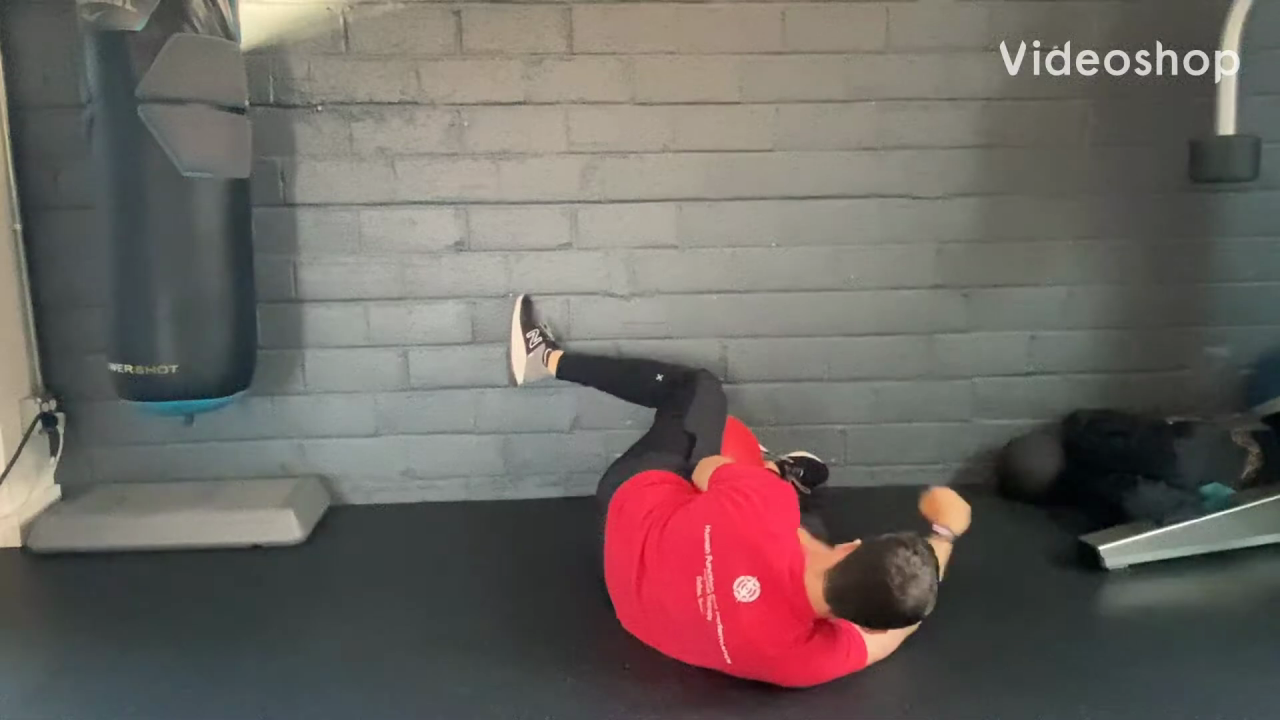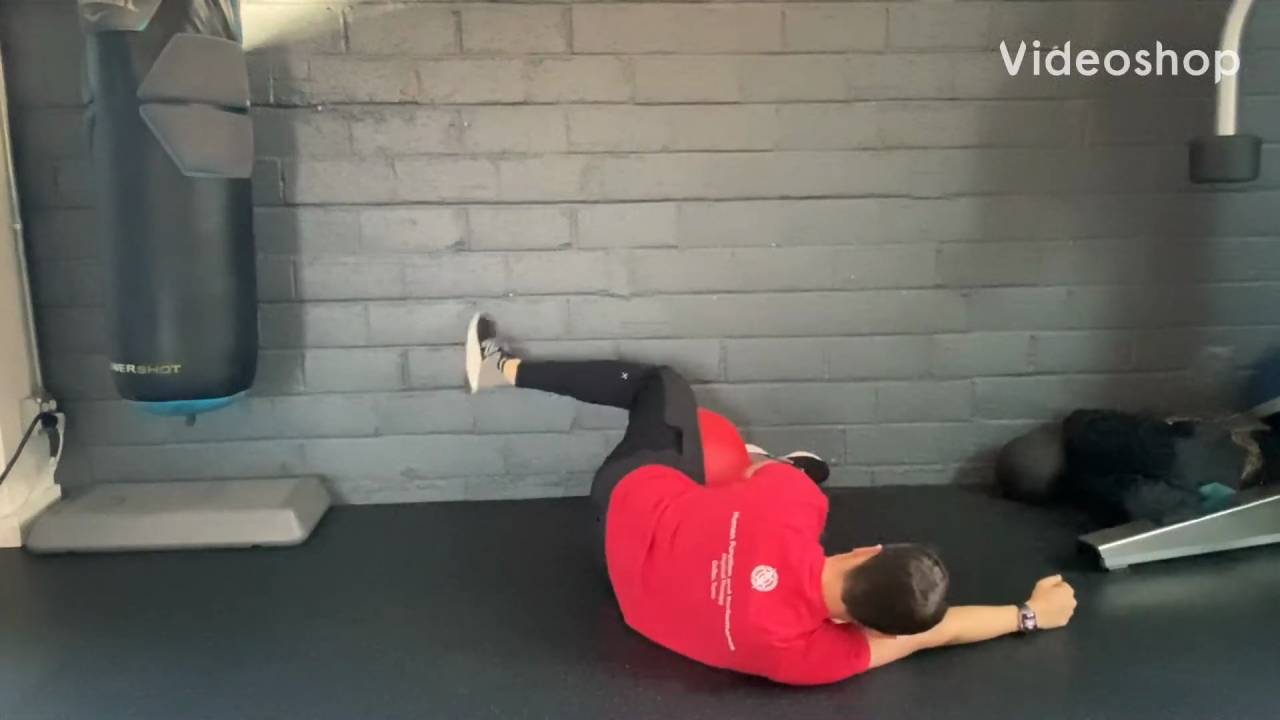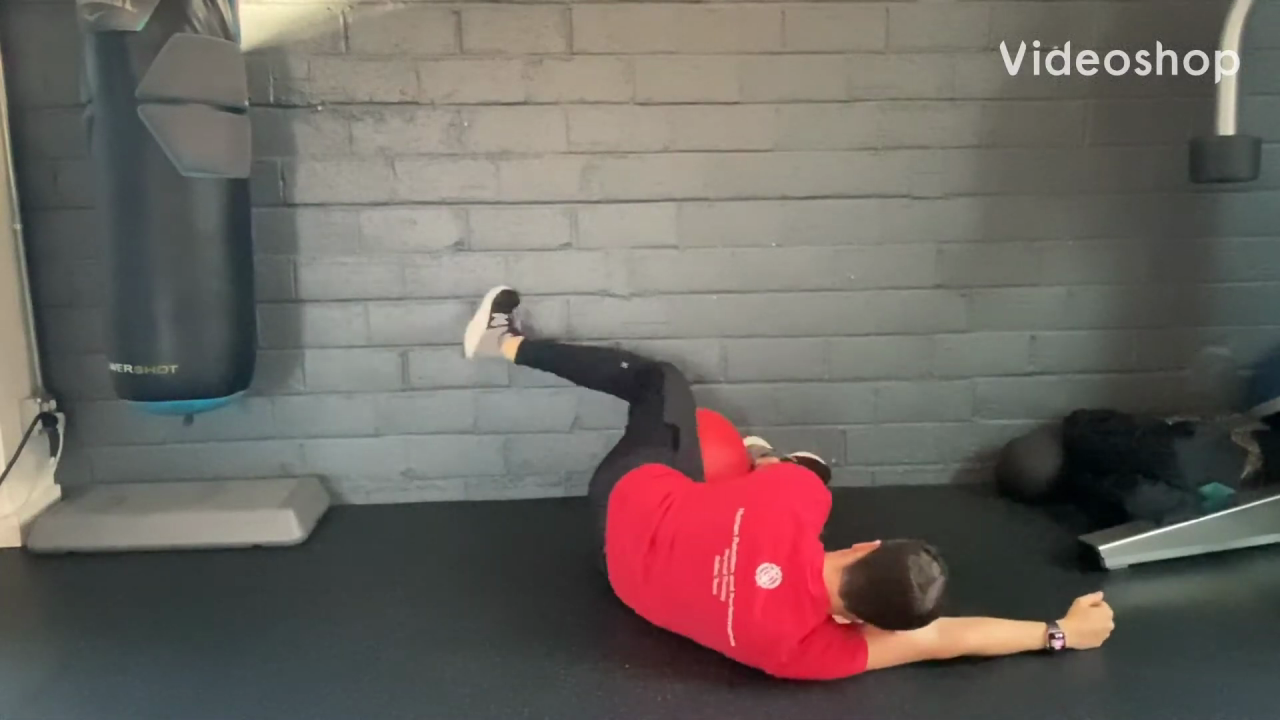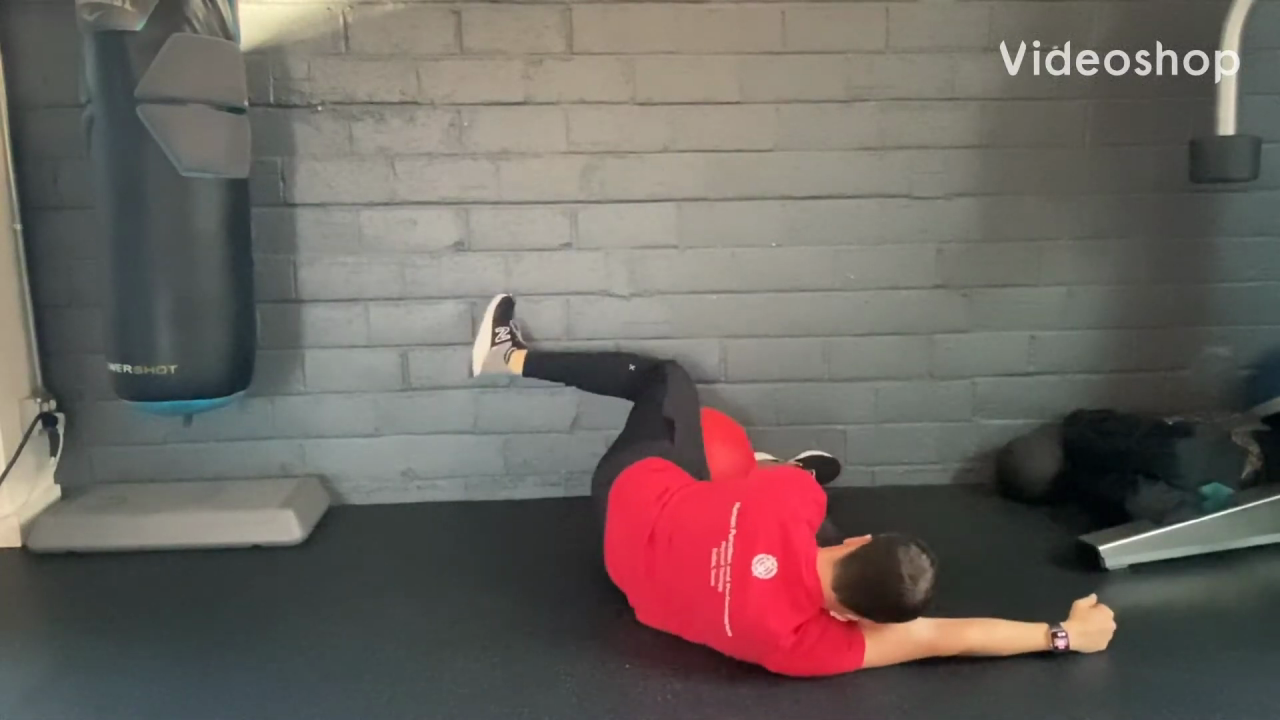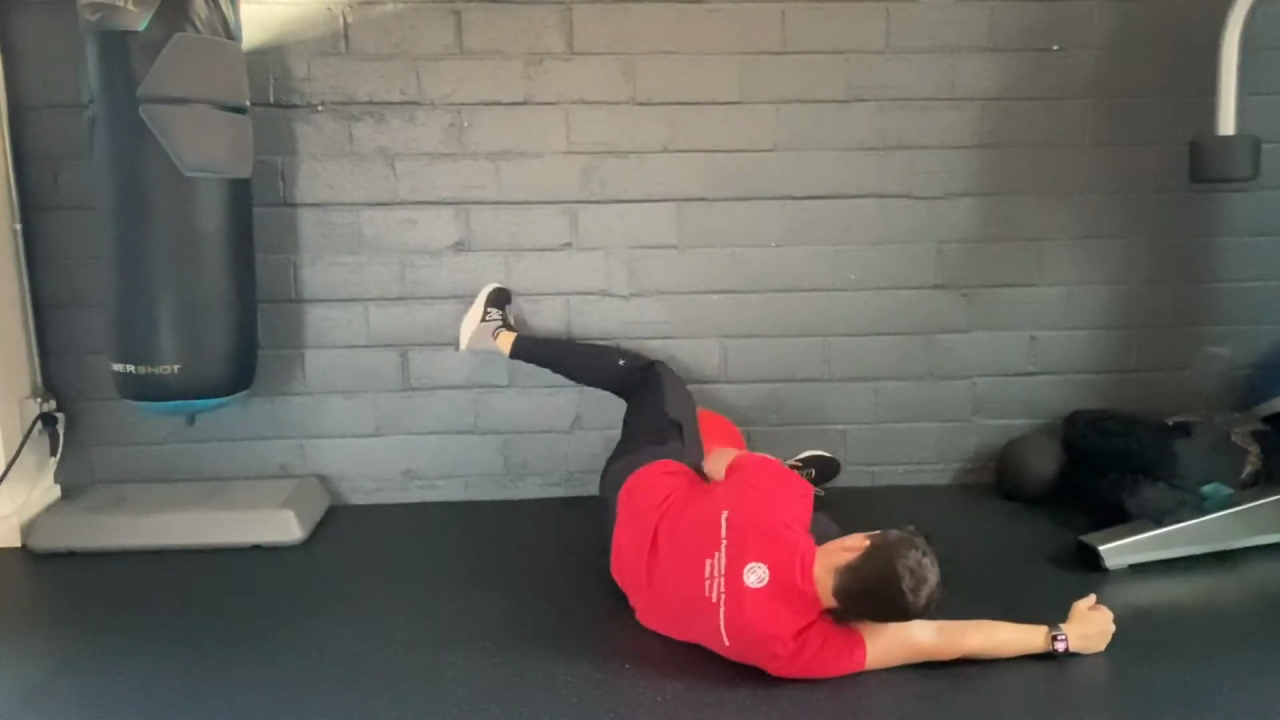
dt=1s
person 1, frame 1
left shoulder: (763, 504)
right shoulder: (810, 660)
left elbow: (704, 469)
right elbow: (901, 613)
right wrist: (942, 533)
left knee: (702, 386)
left ankle: (548, 360)
person 1, frame 2
left shoulder: (792, 498)
right shoulder: (799, 656)
right elbow: (927, 634)
right wrist: (1032, 613)
left hip: (636, 494)
left knee: (663, 382)
left ankle: (504, 369)
person 1, frame 3
left shoulder: (796, 496)
right shoulder: (799, 651)
right elbow: (945, 641)
right wrist: (1062, 632)
left hip: (636, 491)
left knee: (661, 378)
left ankle: (507, 343)
person 1, frame 4
left shoulder: (792, 493)
right shoulder: (797, 644)
right elbow: (946, 638)
right wrist: (1067, 633)
left hip: (637, 486)
right hip: (640, 523)
left knee: (666, 377)
left ankle: (511, 356)
person 1, frame 5
left shoulder: (776, 498)
right shoulder: (795, 646)
left elbow: (717, 462)
right elbow: (944, 642)
right wrist: (1063, 636)
left hip: (643, 487)
left knee: (652, 376)
left ankle: (501, 338)
